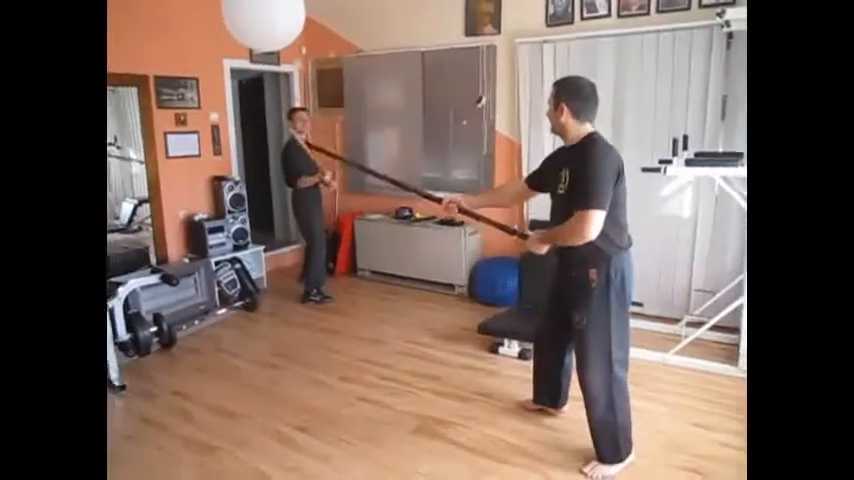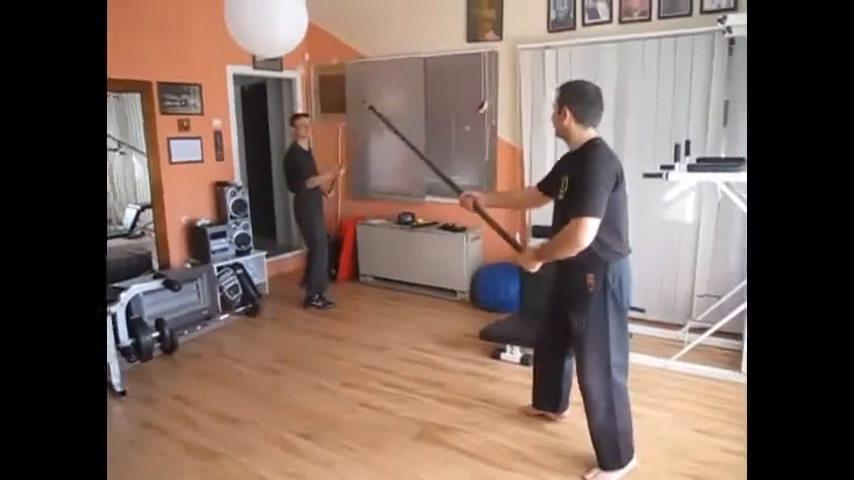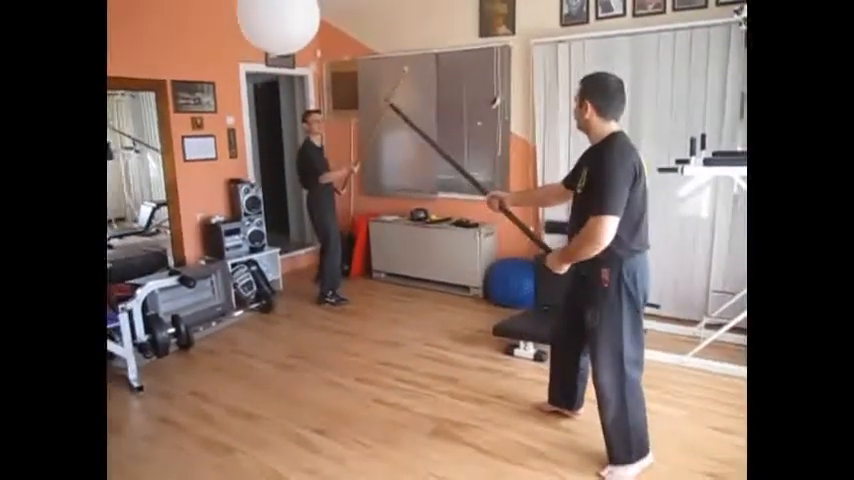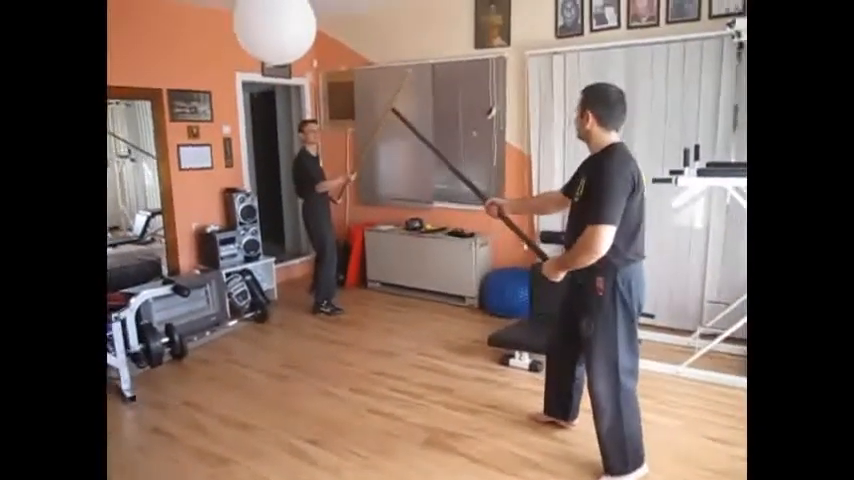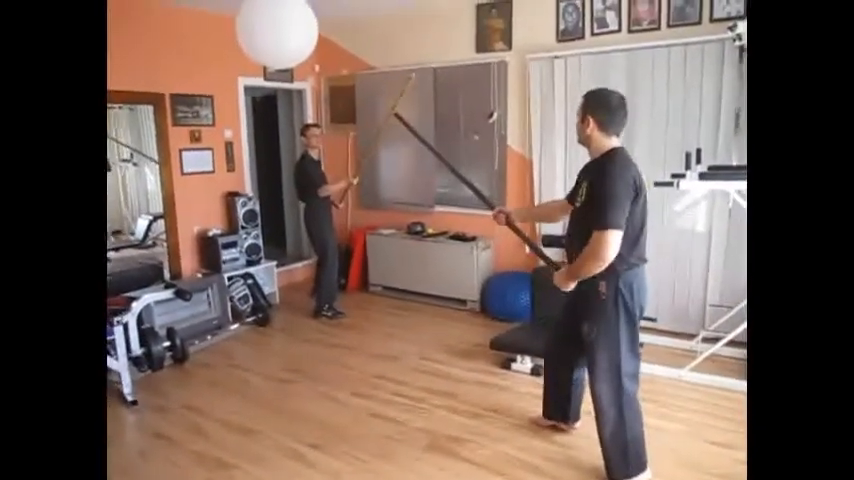
dt=0.4s
person 1, frame 1
left shoulder: (599, 157)
right shoulder: (564, 156)
left elbow: (587, 228)
right elbow: (519, 190)
left wrist: (543, 238)
right wrist: (467, 201)
left hip: (602, 272)
right hip: (573, 267)
left knee: (600, 363)
right knee: (551, 336)
right ankle: (550, 398)
person 1, frame 2
left shoulder: (598, 162)
right shoulder: (572, 161)
left elbow: (580, 236)
right elbow: (534, 195)
left wrist: (536, 256)
right wrist: (483, 198)
left hip: (601, 277)
right hip: (574, 273)
left knee: (599, 369)
right knee: (551, 341)
right ankle: (550, 404)
person 1, frame 3
left shoulder: (616, 157)
right shoulder: (597, 153)
left elbow: (600, 234)
right elbow: (561, 191)
left wrist: (562, 258)
right wrist: (510, 198)
left hip: (616, 272)
right hip: (594, 269)
left knee: (613, 363)
right knee: (567, 336)
right ankle: (566, 400)
person 1, frame 4
left shoulder: (615, 167)
right shoulder: (596, 163)
left elbow: (597, 243)
right elbow: (560, 199)
left wrist: (558, 266)
right wrist: (509, 205)
left hip: (612, 282)
right hip: (590, 278)
left knee: (609, 373)
right knee: (563, 345)
right ankle: (561, 410)
person 1, frame 5
left shoulder: (616, 172)
right shoulder: (596, 168)
left elbow: (605, 249)
right elbow: (565, 207)
left wrist: (569, 275)
right wrist: (516, 214)
left hip: (613, 286)
right hip: (592, 284)
left knee: (611, 377)
right knee: (561, 348)
right ankle: (561, 414)
person 2, frame 1
left shoulder: (306, 146)
right shoulder: (291, 150)
right elbow: (299, 182)
left wrist: (327, 179)
right wrist: (319, 178)
left hip: (313, 198)
right hip: (303, 200)
left knee: (314, 242)
right knee: (317, 243)
left ankle: (307, 276)
right ankle: (311, 290)
person 2, frame 2
left shoulder: (307, 151)
right shoulder: (294, 154)
right elbow: (308, 182)
left wrist: (322, 188)
right wrist: (332, 175)
left hip: (313, 203)
right hip: (305, 204)
left knee: (316, 247)
right knee: (319, 248)
left ankle: (310, 281)
right ankle: (314, 295)
person 2, frame 3
left shoulder: (318, 147)
right shoulder: (307, 151)
right elbow: (321, 177)
left wrist: (334, 187)
right wrist: (346, 171)
left hip: (325, 199)
right hip: (318, 201)
left knee: (328, 243)
right knee: (333, 245)
left ankle: (323, 278)
right ankle: (327, 292)
person 2, frame 4
left shoulder: (313, 157)
right shoulder: (303, 160)
right elbow: (318, 186)
left wrist: (330, 195)
right wrist: (343, 180)
left hip: (320, 208)
right hip: (314, 210)
left knee: (324, 253)
right knee: (328, 254)
left ankle: (318, 288)
right ankle: (322, 301)
person 2, frame 5
left shoulder: (315, 161)
right shoulder: (305, 164)
right elbow: (321, 190)
left wrist: (331, 199)
right wrist: (345, 183)
left hip: (321, 212)
right hip: (316, 214)
left knee: (325, 256)
right knee: (330, 258)
left ankle: (319, 292)
right ankle: (324, 305)
